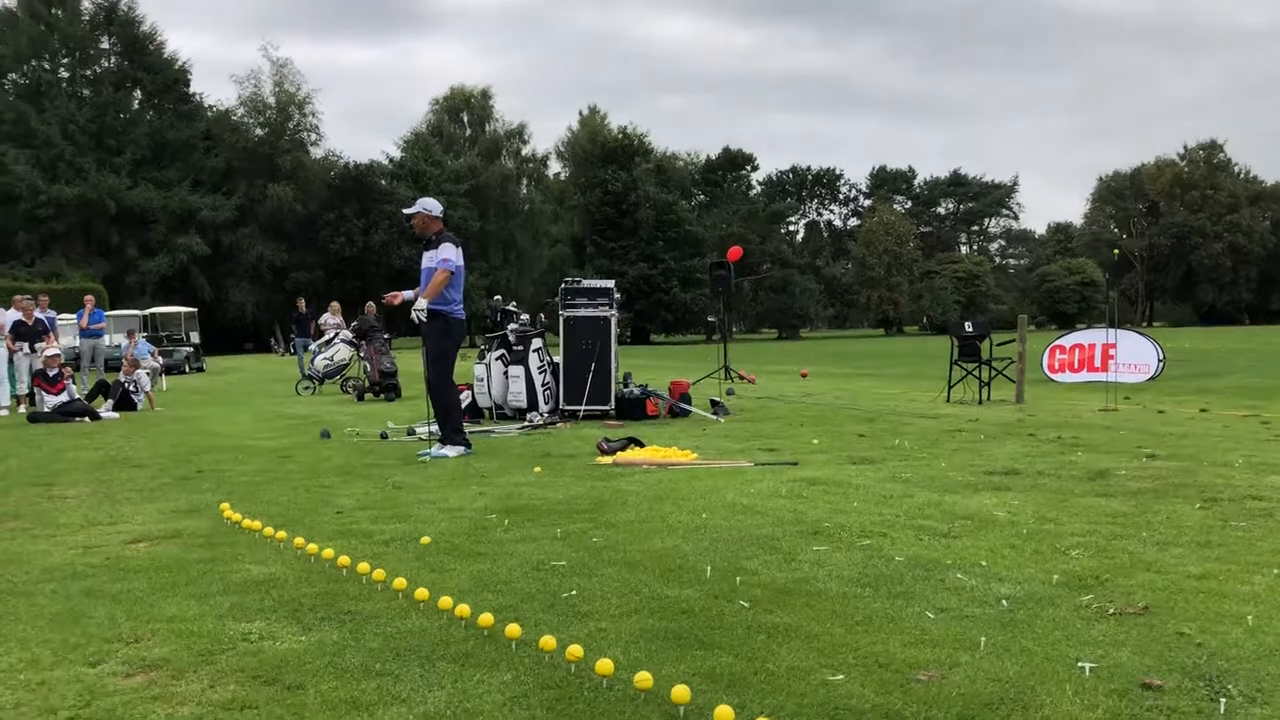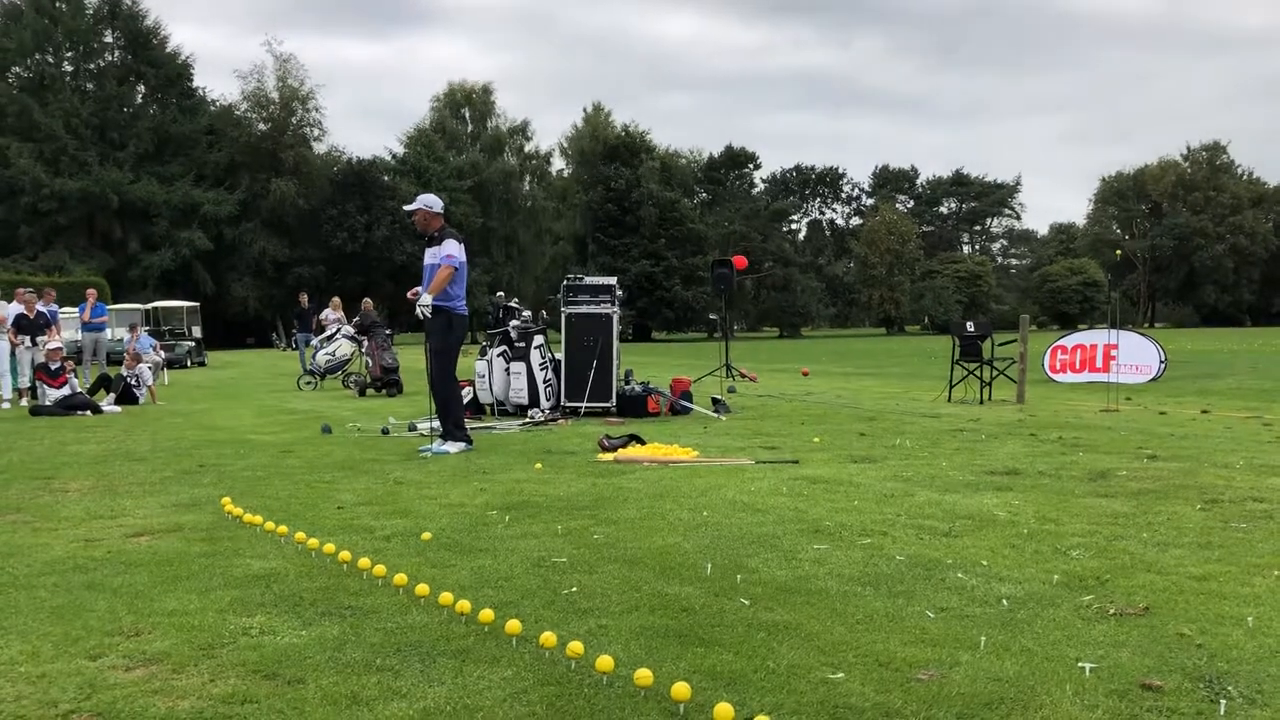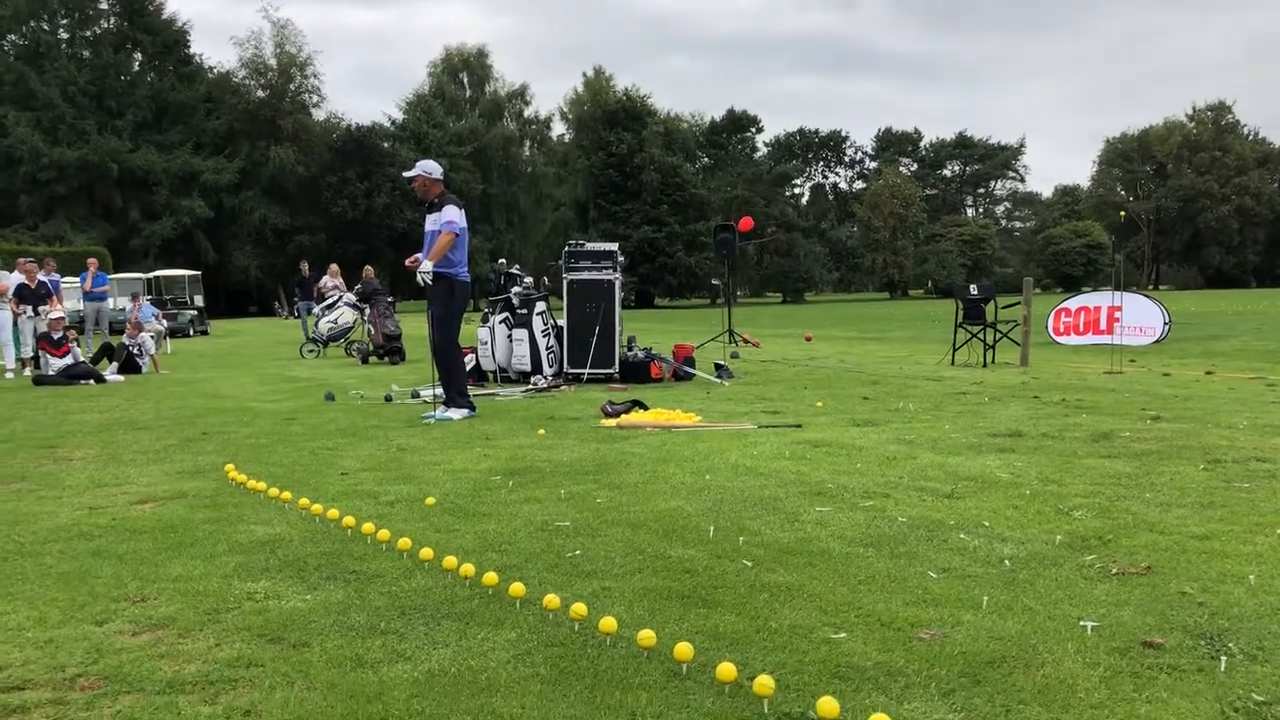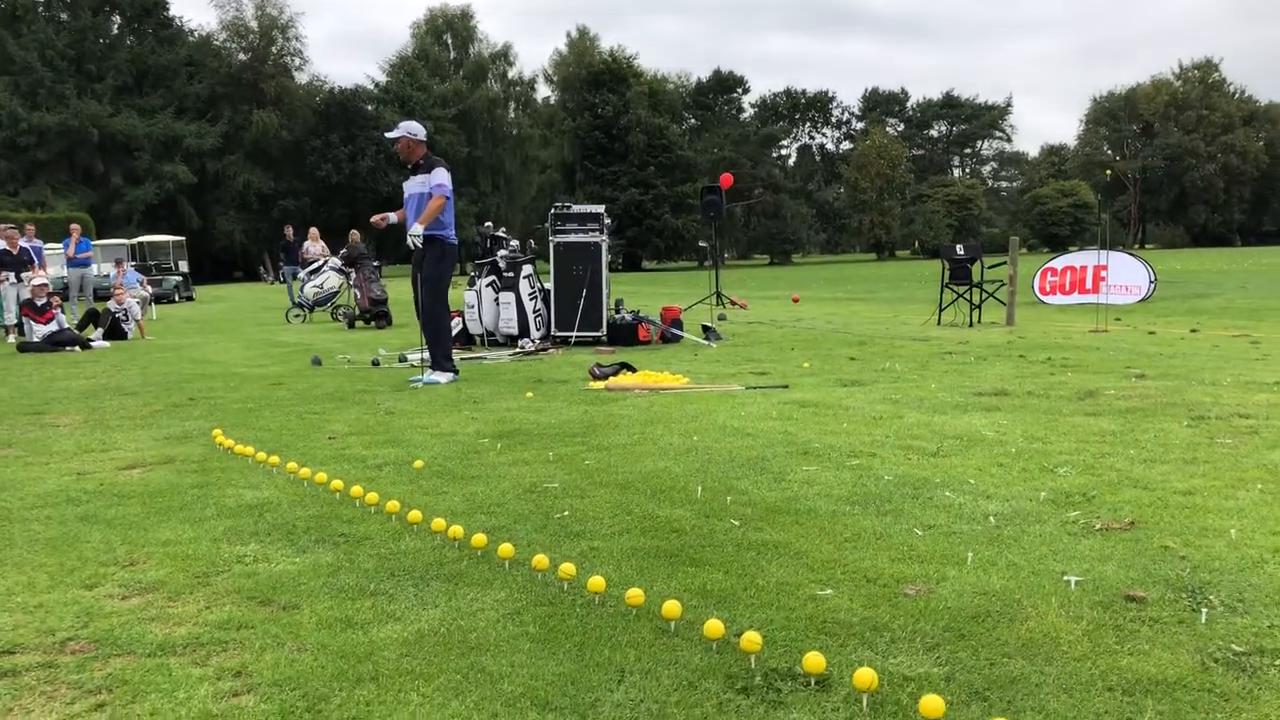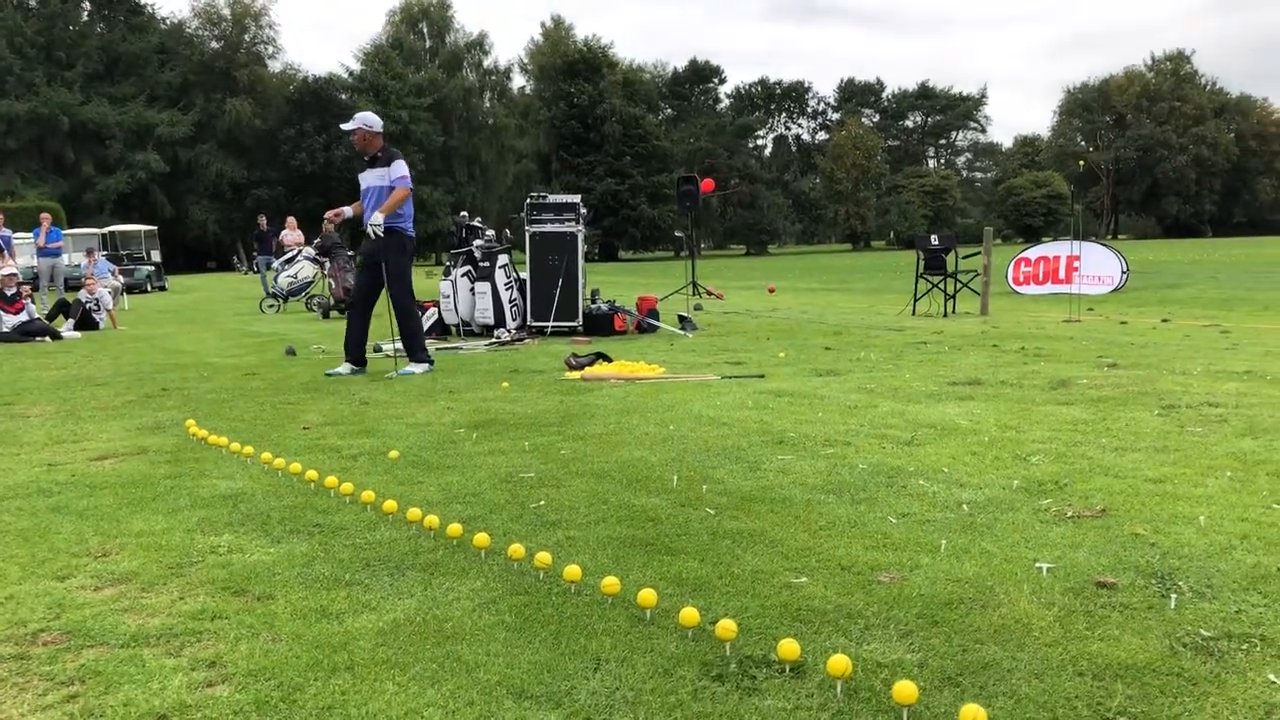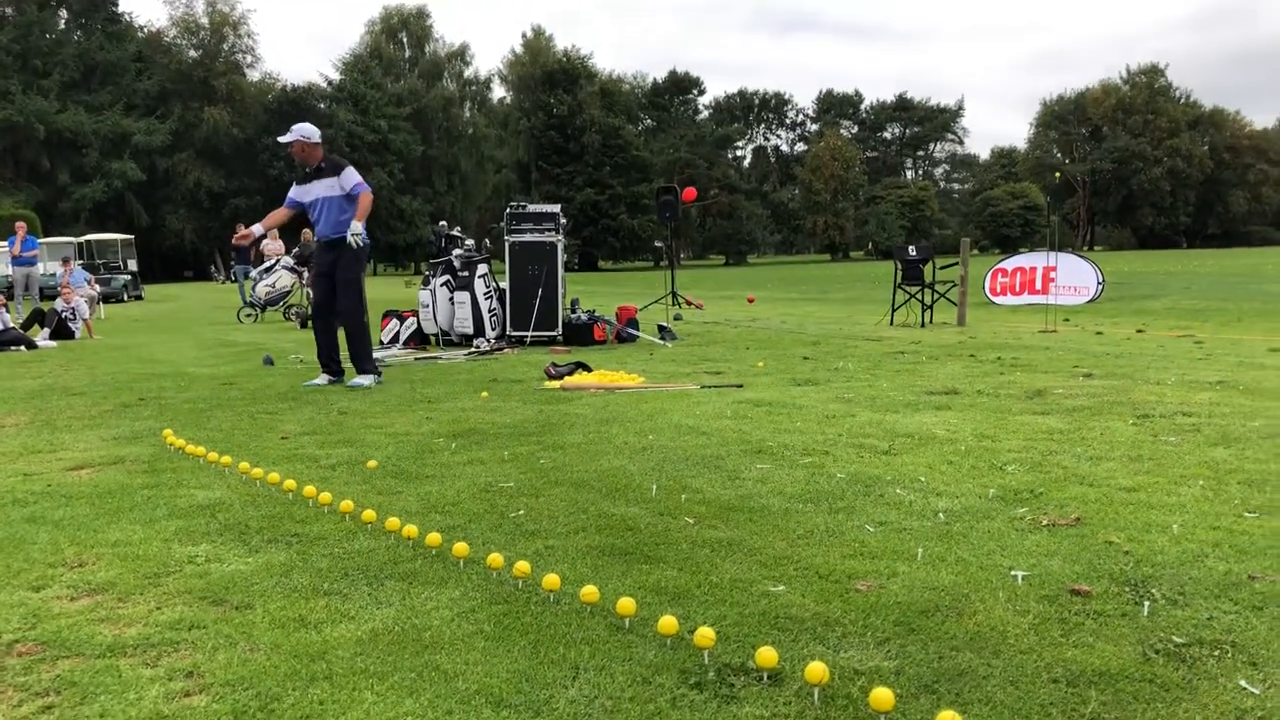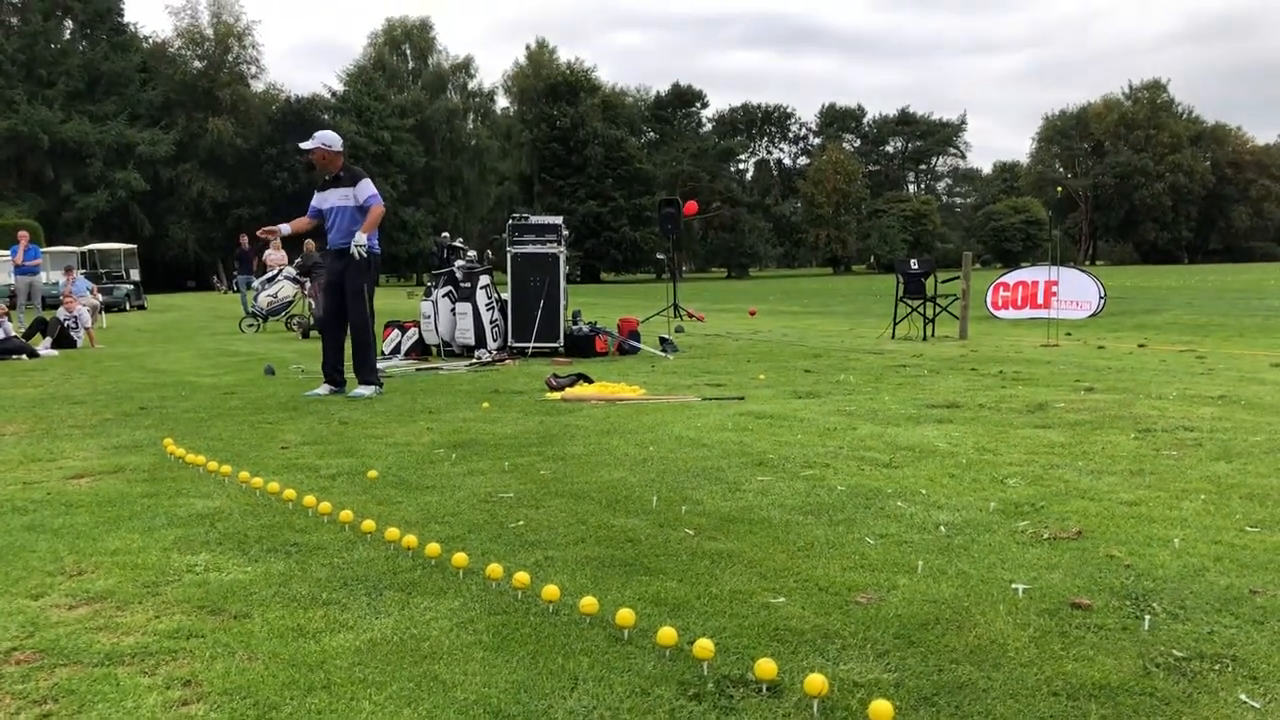
dt=0.7s
person 1, frame 1
left shoulder: (447, 242)
right shoulder: (429, 246)
left elbow: (444, 274)
left wrist: (423, 300)
right wrist: (407, 295)
left hip: (446, 321)
right hip: (433, 320)
left knee: (441, 382)
right knee: (435, 383)
left ankle: (458, 442)
right ankle: (447, 439)
person 1, frame 2
left shoulder: (449, 239)
right shoulder: (432, 242)
left elbow: (448, 269)
left wrist: (428, 296)
right wrist: (421, 291)
left hip: (449, 316)
right hip: (436, 316)
left knee: (444, 378)
right knee: (437, 379)
left ankle: (459, 437)
right ankle: (448, 434)
person 1, frame 3
left shoulder: (450, 205)
right shoulder: (432, 208)
left elbow: (449, 235)
left wrist: (428, 262)
right wrist: (421, 256)
left hip: (451, 283)
right hip: (438, 282)
left knee: (446, 344)
right knee: (439, 345)
left ankle: (462, 404)
right ankle: (451, 402)
person 1, frame 4
left shoulder: (436, 167)
right shoulder: (411, 174)
left elbow: (440, 199)
left wrist: (419, 226)
right wrist: (391, 217)
left hip: (439, 245)
right hip: (421, 246)
left knee: (434, 306)
right knee: (423, 309)
left ankle: (445, 368)
right ankle: (437, 366)
person 1, frame 5
left shoulder: (393, 160)
right shoulder: (366, 167)
left elbow: (403, 190)
left wrist: (381, 214)
right wrist: (346, 212)
left hip: (396, 238)
right hip: (371, 240)
left knee: (401, 300)
right knee: (359, 300)
left ankle: (420, 359)
right ankle: (355, 361)
person 1, frame 6
left shoulder: (339, 168)
right shoulder: (302, 181)
left elbow: (366, 195)
right elbow: (286, 210)
left wrist: (357, 224)
right wrist: (256, 230)
left hip: (349, 246)
right hip: (323, 249)
left knee: (350, 310)
right knee: (321, 311)
left ankle: (368, 371)
right ankle: (331, 371)
person 1, frame 7
left shoulder: (356, 178)
right shoulder: (323, 187)
left elbow: (378, 208)
right elbow: (311, 219)
left wrist: (362, 234)
right wrist: (281, 230)
left hip: (361, 256)
right hip: (335, 257)
left knee: (359, 319)
right knee: (330, 320)
left ankle: (370, 381)
right ankle: (333, 381)
